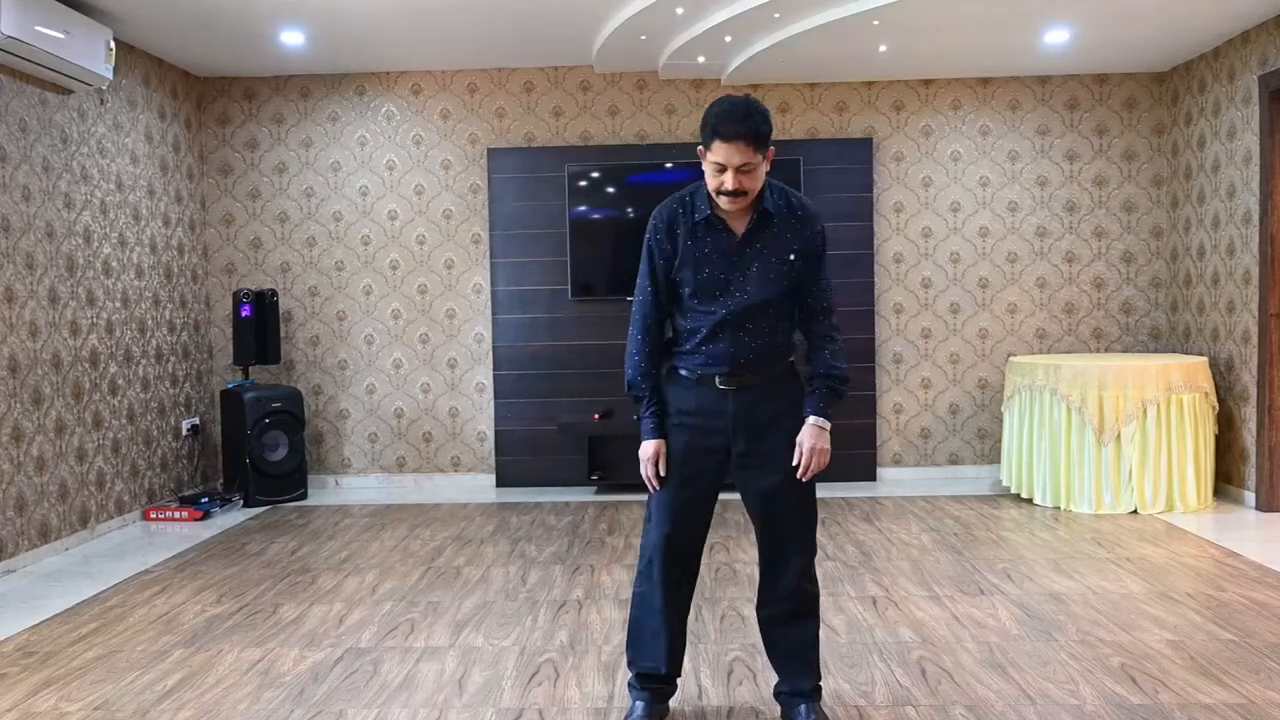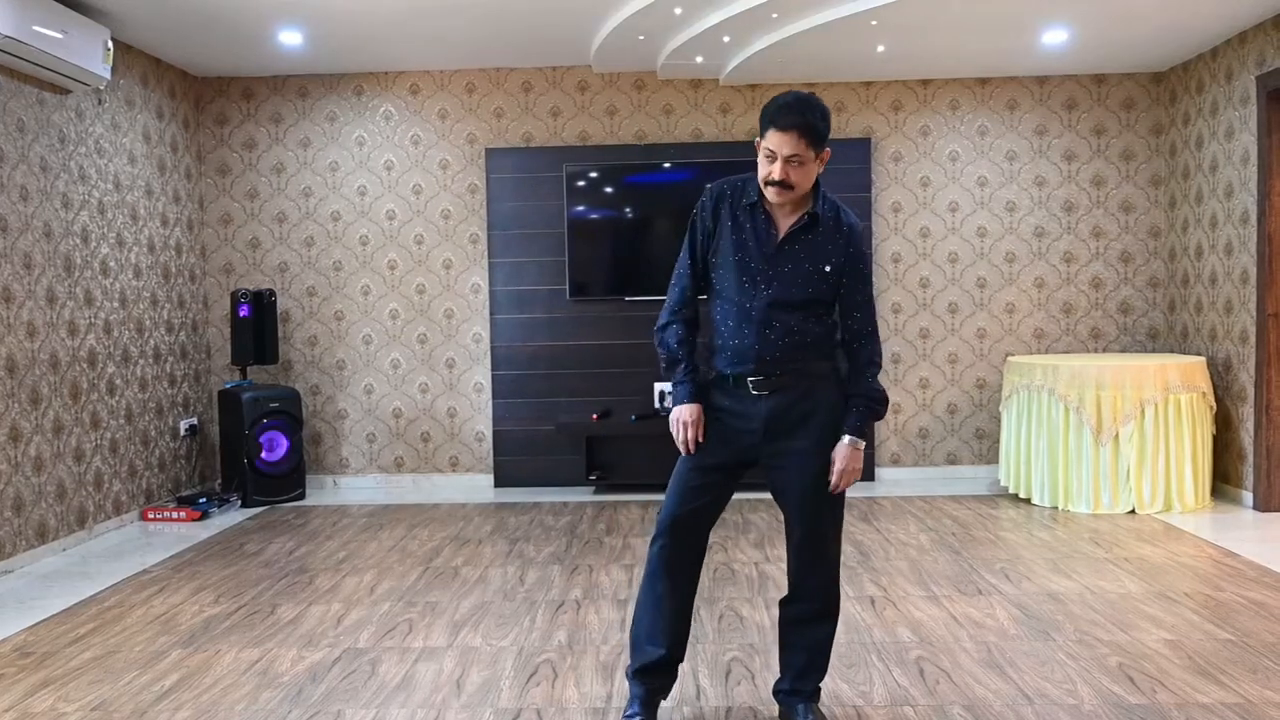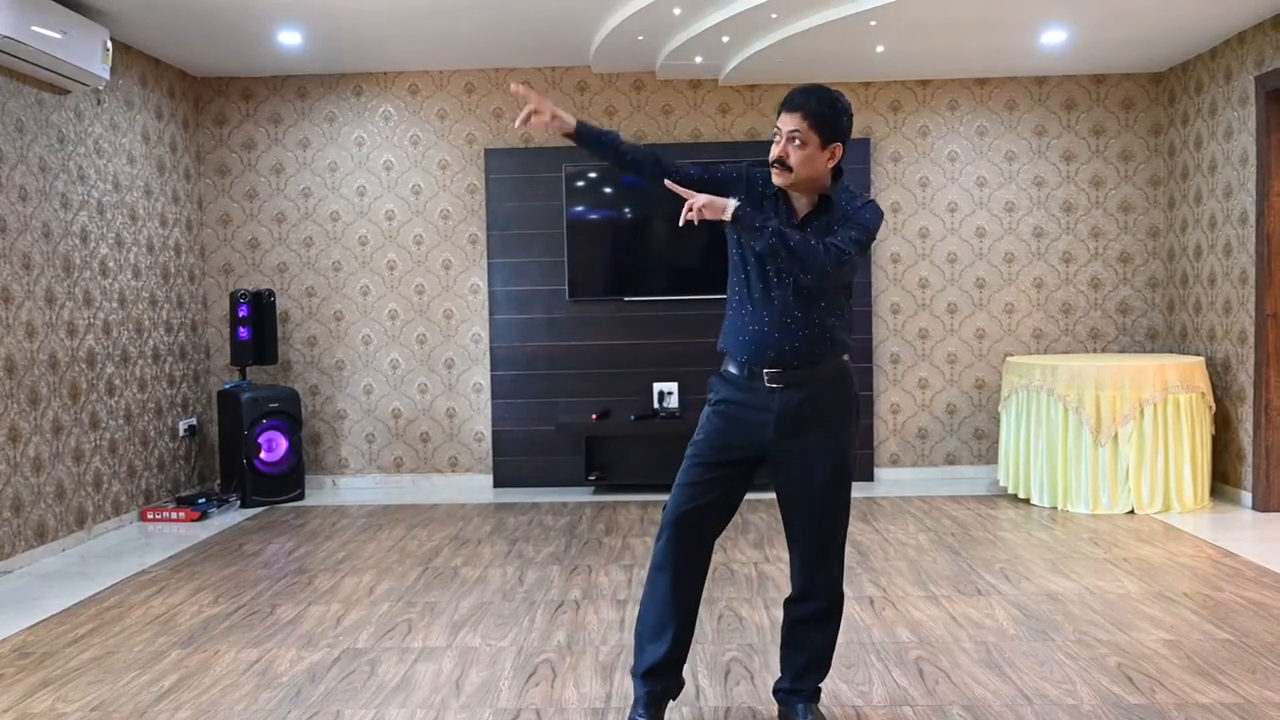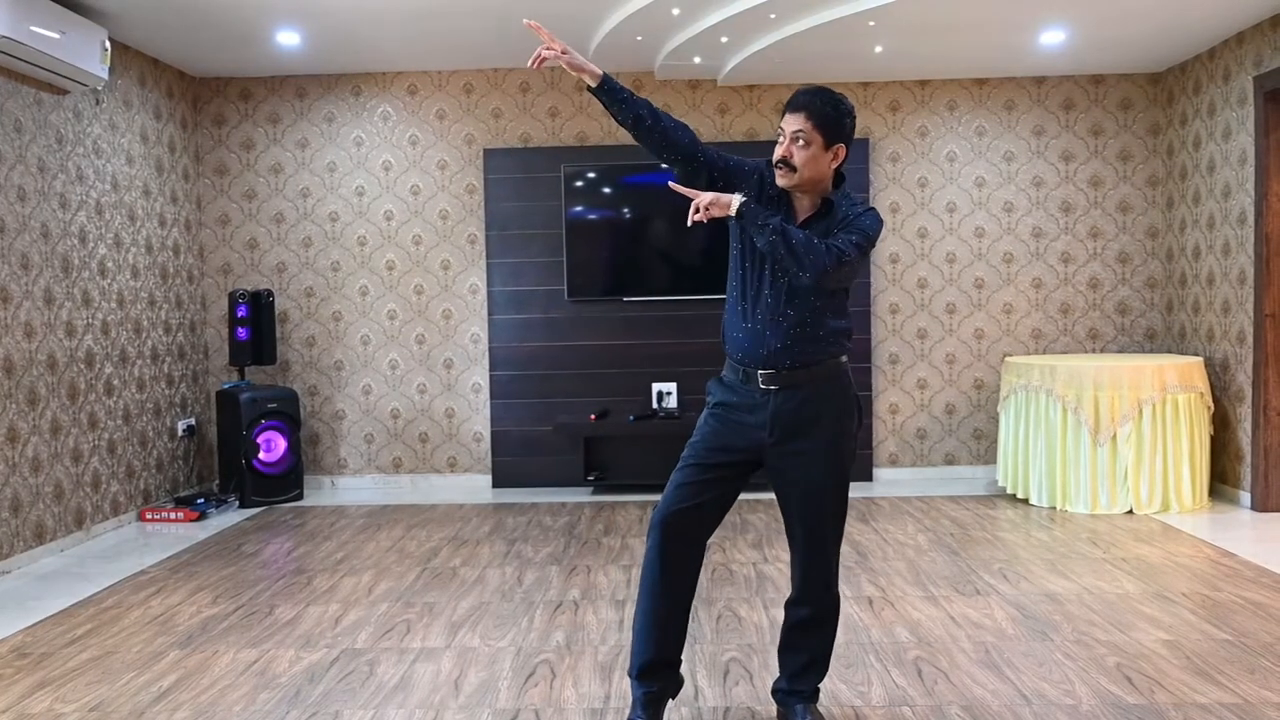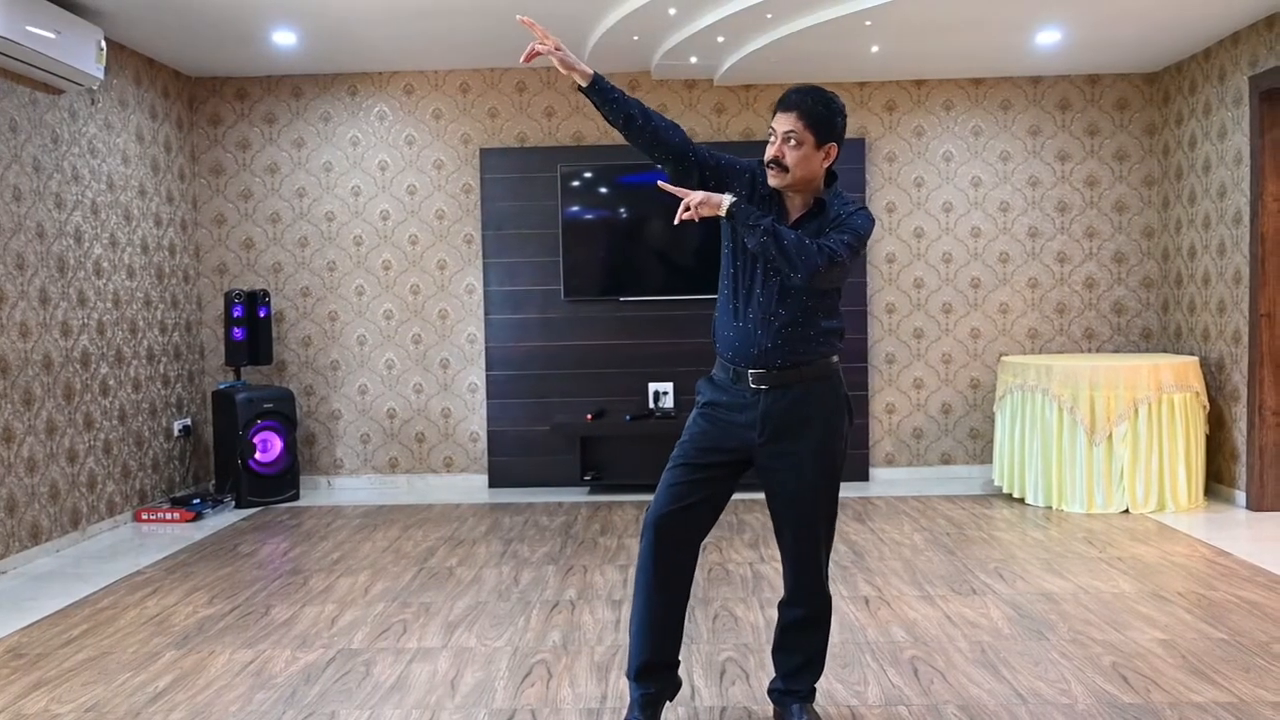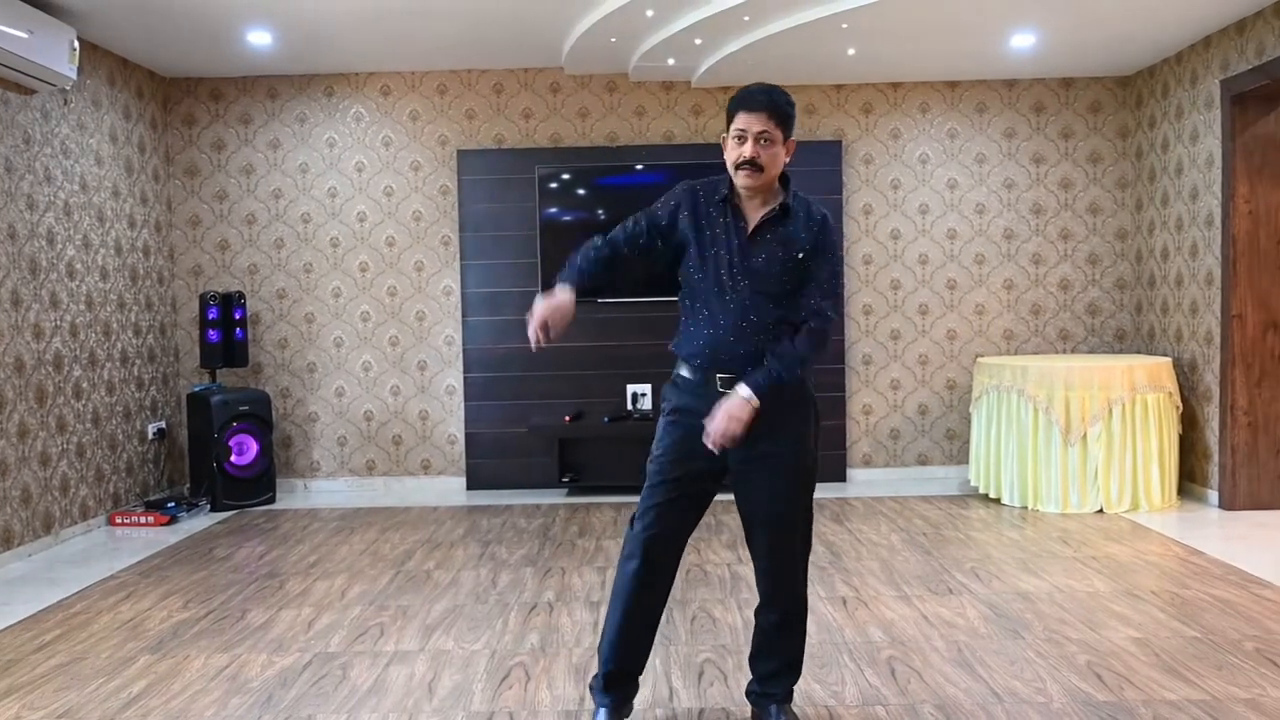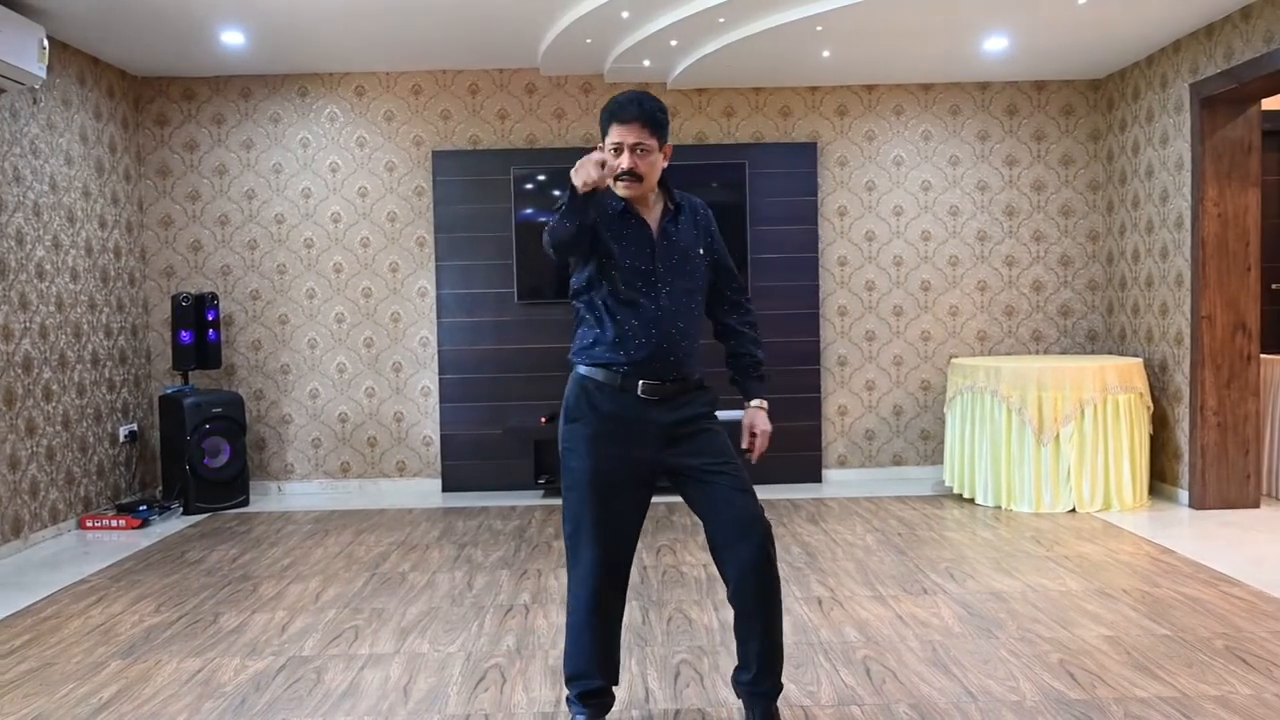
dt=0.5s
person 1, frame 1
left shoulder: (799, 220)
right shoulder: (671, 221)
left elbow: (820, 322)
right elbow: (647, 325)
left wrist: (818, 414)
right wrist: (651, 425)
left hip: (773, 398)
right hip: (690, 399)
left knee: (789, 549)
right knee: (667, 544)
person 1, frame 2
left shoulder: (843, 232)
right shoulder: (720, 204)
left elbow: (861, 339)
right elbow: (682, 300)
left wrist: (855, 431)
right wrist: (685, 391)
left hip: (808, 405)
right hip: (725, 396)
left knee: (815, 554)
right knee: (676, 531)
person 1, frame 3
left shoulder: (858, 213)
right shoulder: (748, 184)
left elbow: (819, 261)
right elbow: (656, 168)
left wrist: (736, 215)
right wrist: (575, 128)
left hip: (816, 400)
right hip: (738, 393)
left knee: (818, 554)
right knee: (683, 529)
person 1, frame 4
left shoulder: (858, 221)
right shoulder: (753, 183)
left elbow: (815, 265)
right elbow: (671, 139)
left wrist: (741, 210)
right wrist: (592, 76)
left hip: (815, 402)
right hip: (739, 393)
left knee: (815, 554)
right knee: (674, 524)
person 1, frame 5
left shoulder: (850, 220)
right shoulder: (745, 183)
left elbow: (805, 265)
right elbow: (662, 139)
left wrist: (731, 210)
right wrist: (582, 74)
left hip: (804, 402)
right hip: (728, 392)
left knee: (805, 553)
right knee: (666, 527)
person 1, frame 6
left shoulder: (813, 228)
right shoulder: (686, 204)
left elbow: (816, 330)
right elbow: (616, 246)
left wrist: (752, 395)
right wrist: (566, 289)
left hip: (774, 410)
right hip: (691, 400)
left knee: (782, 561)
right knee: (651, 545)
person 1, frame 7
left shoulder: (696, 218)
right shoulder: (591, 213)
left elbow: (731, 309)
right elbow: (559, 244)
left wrist: (755, 396)
right wrist: (580, 193)
left hip: (684, 406)
right hip: (603, 407)
left knee: (749, 540)
right knee: (597, 559)
